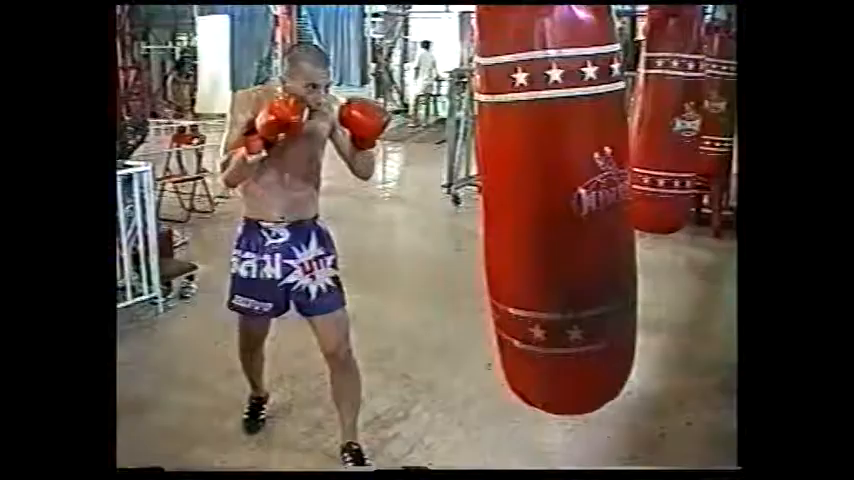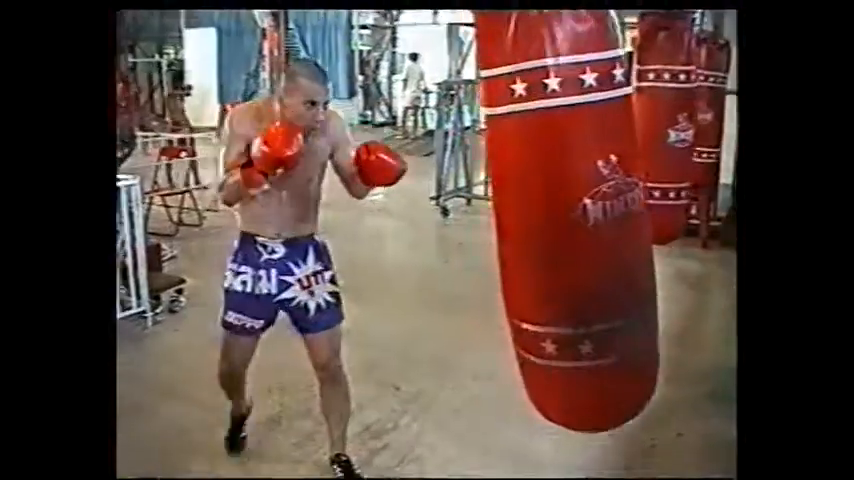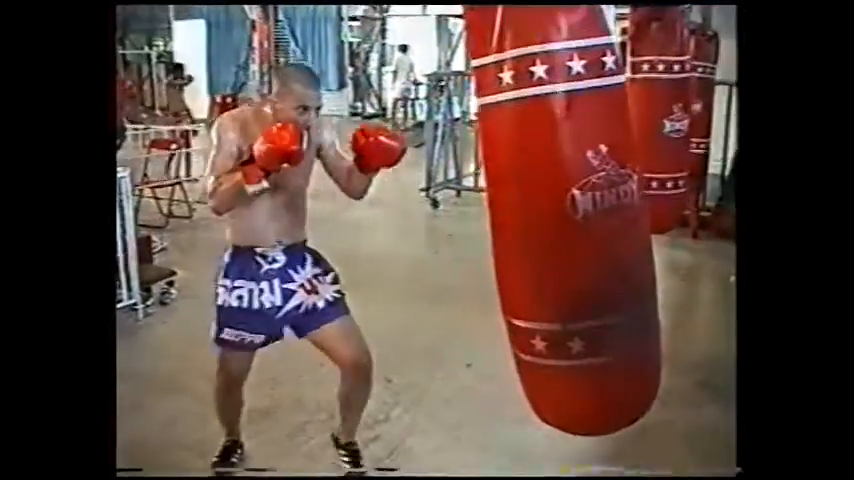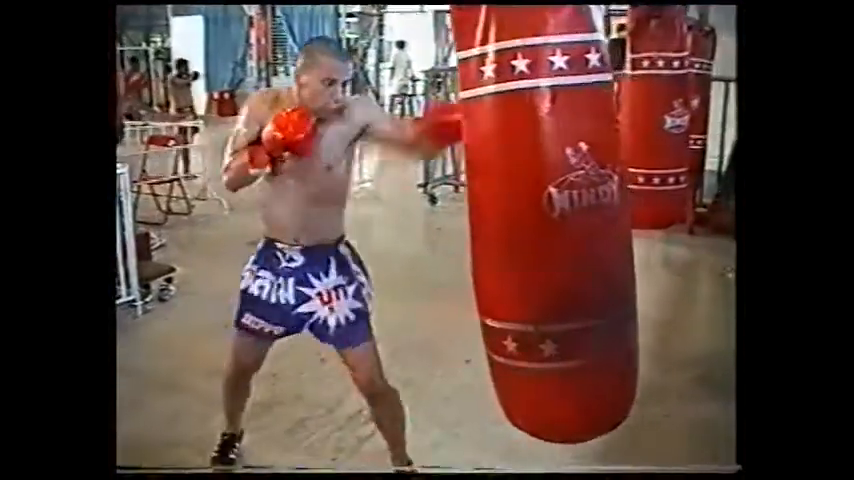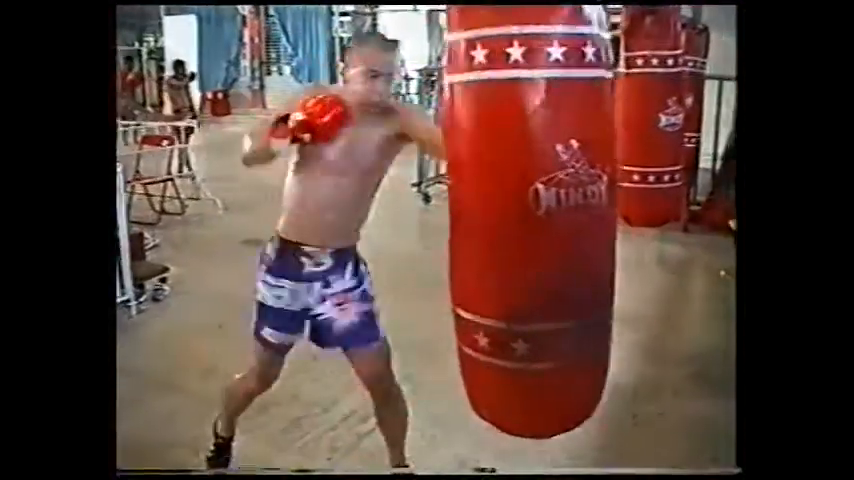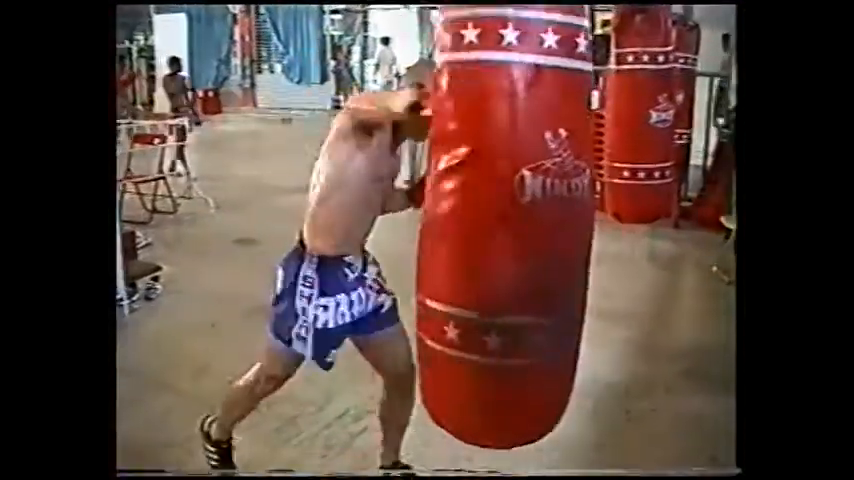
dt=0.2s
person 1, frame 1
left shoulder: (330, 110)
right shoulder: (249, 104)
left elbow: (363, 171)
right elbow: (230, 178)
left wrist: (364, 139)
right wrist: (260, 139)
left hip: (307, 238)
right hip: (256, 239)
left knee: (338, 351)
right knee: (251, 338)
left ankle: (350, 444)
right ankle: (259, 395)
person 1, frame 2
left shoulder: (331, 127)
right shoulder: (244, 118)
left elbow: (357, 188)
right elbow: (225, 196)
left wrist: (372, 172)
right wrist: (256, 168)
left hip: (305, 254)
right hip: (253, 255)
left knee: (329, 368)
right knee: (231, 365)
right ankle: (240, 410)
person 1, frame 3
left shoulder: (316, 132)
right shoulder: (234, 126)
left elbow: (353, 189)
right elbow: (217, 203)
left wrist: (368, 164)
right wrist: (258, 167)
left hip: (300, 262)
right hip: (246, 267)
left knee: (358, 363)
right knee: (230, 377)
left ankle: (346, 440)
right ankle: (232, 443)
person 1, frame 4
left shoulder: (354, 112)
right shoulder: (263, 106)
left elbow: (412, 138)
right elbow: (231, 179)
left wrist: (436, 128)
right wrist: (261, 153)
left hip: (330, 263)
right hip: (274, 259)
left knee: (371, 383)
right knee: (240, 368)
left ankle: (402, 464)
right ankle: (231, 435)
person 1, frame 5
left shoulder: (396, 118)
right shoulder: (319, 103)
left elbow: (449, 145)
right elbow: (250, 156)
right wrist: (289, 130)
left hip: (345, 268)
right hip: (292, 264)
left knee: (380, 381)
right knee: (261, 377)
left ankle: (399, 465)
right ankle: (224, 437)
person 1, frame 6
left shoulder: (391, 137)
right shoulder: (364, 110)
right elbow: (401, 104)
left wrist: (421, 192)
left hip: (356, 268)
right hip: (314, 270)
left knee: (402, 375)
right knee: (273, 373)
left ankle: (391, 463)
right ankle: (217, 430)
